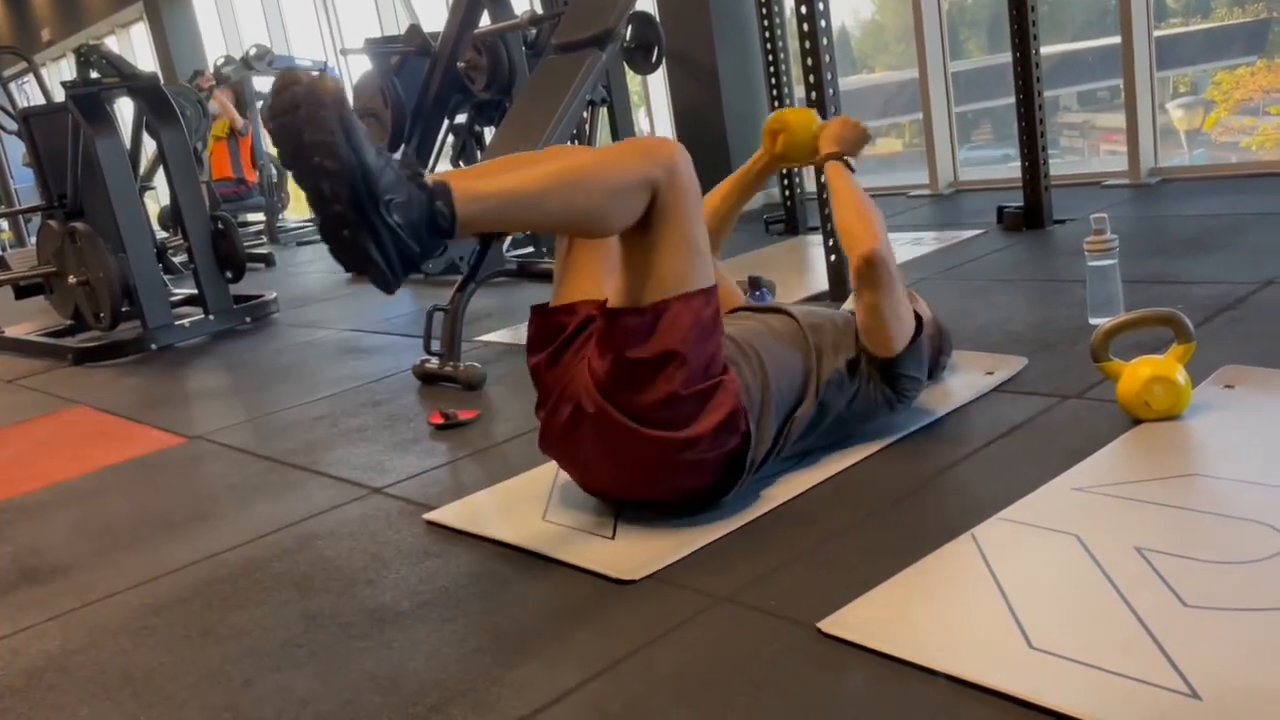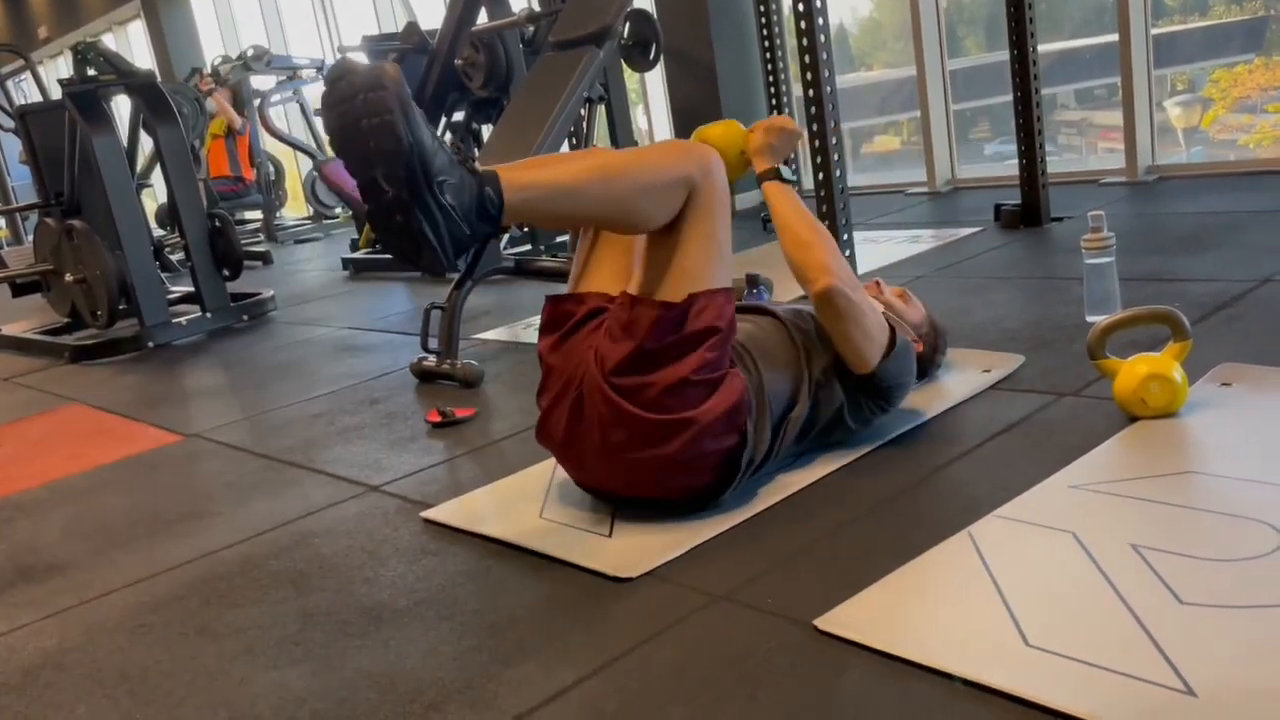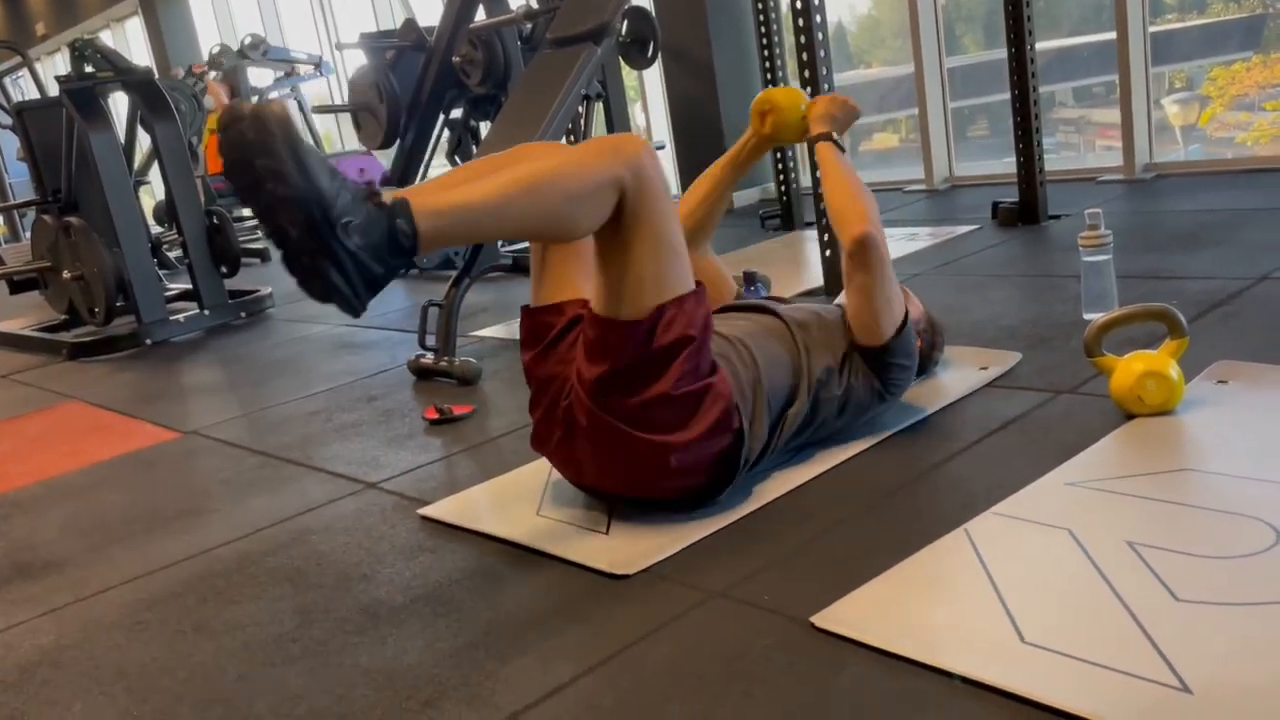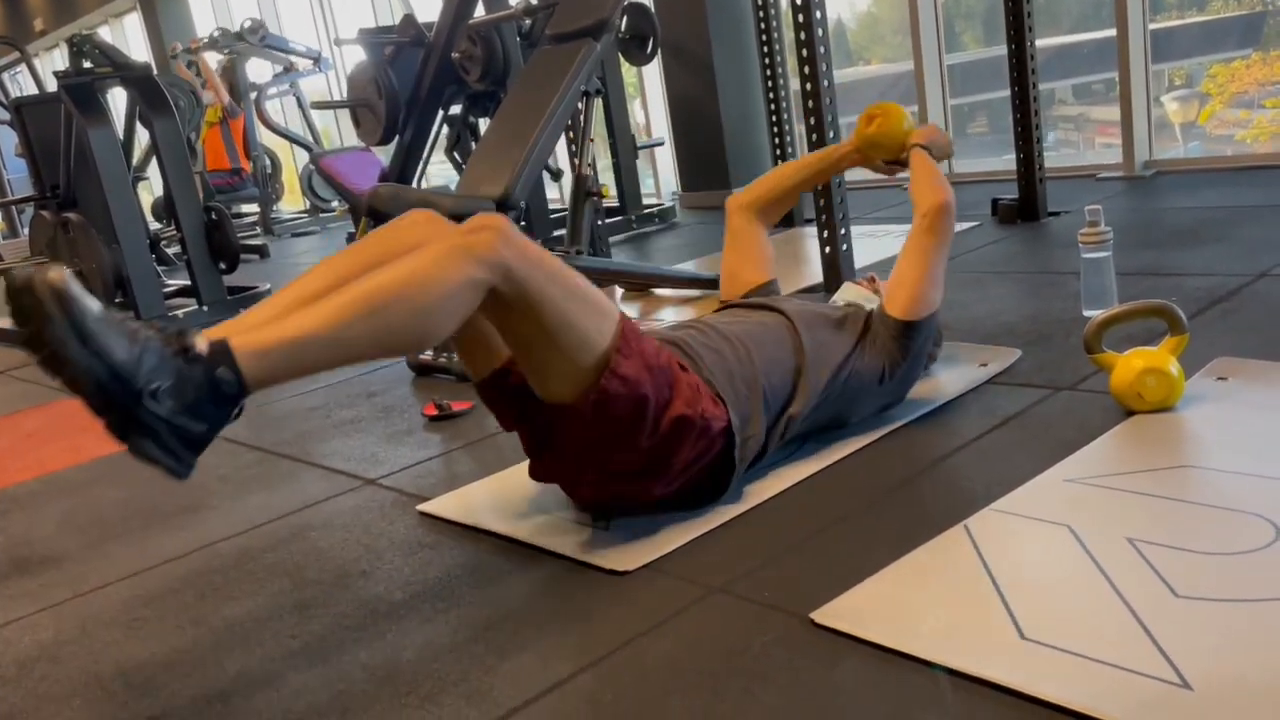
dt=0.3s
person 1, frame 1
left shoulder: (892, 370)
right shoulder: (777, 323)
left elbow: (873, 258)
right elbow: (694, 240)
left wrist: (834, 161)
right wrist: (771, 160)
left hip: (676, 429)
right hip: (587, 410)
left knee: (660, 160)
right knee: (582, 165)
left ankle: (414, 216)
right ankle: (405, 208)
person 1, frame 2
left shoulder: (883, 371)
right shoulder: (777, 329)
left elbow: (830, 286)
right elbow: (690, 254)
left wrist: (767, 171)
right wrist: (736, 166)
left hip: (672, 426)
right hip: (586, 411)
left knee: (692, 164)
right knee: (615, 171)
left ankle: (465, 199)
right ankle: (454, 201)
person 1, frame 3
left shoulder: (881, 365)
right shoulder: (771, 326)
left elbow: (863, 242)
right elbow: (684, 233)
left wrist: (824, 141)
right wrist: (753, 143)
left hip: (665, 431)
right hip: (580, 409)
left knee: (627, 158)
right knee: (552, 160)
left ankle: (378, 234)
right ankle: (369, 229)
person 1, frame 4
left shoulder: (877, 355)
right shoulder: (774, 313)
left elbow: (934, 222)
right elbow: (743, 208)
left wrist: (921, 156)
right wrist: (848, 151)
left hip: (674, 427)
right hip: (592, 416)
left knee: (485, 243)
right knee: (419, 230)
left ankle: (198, 391)
right ankle: (183, 361)
